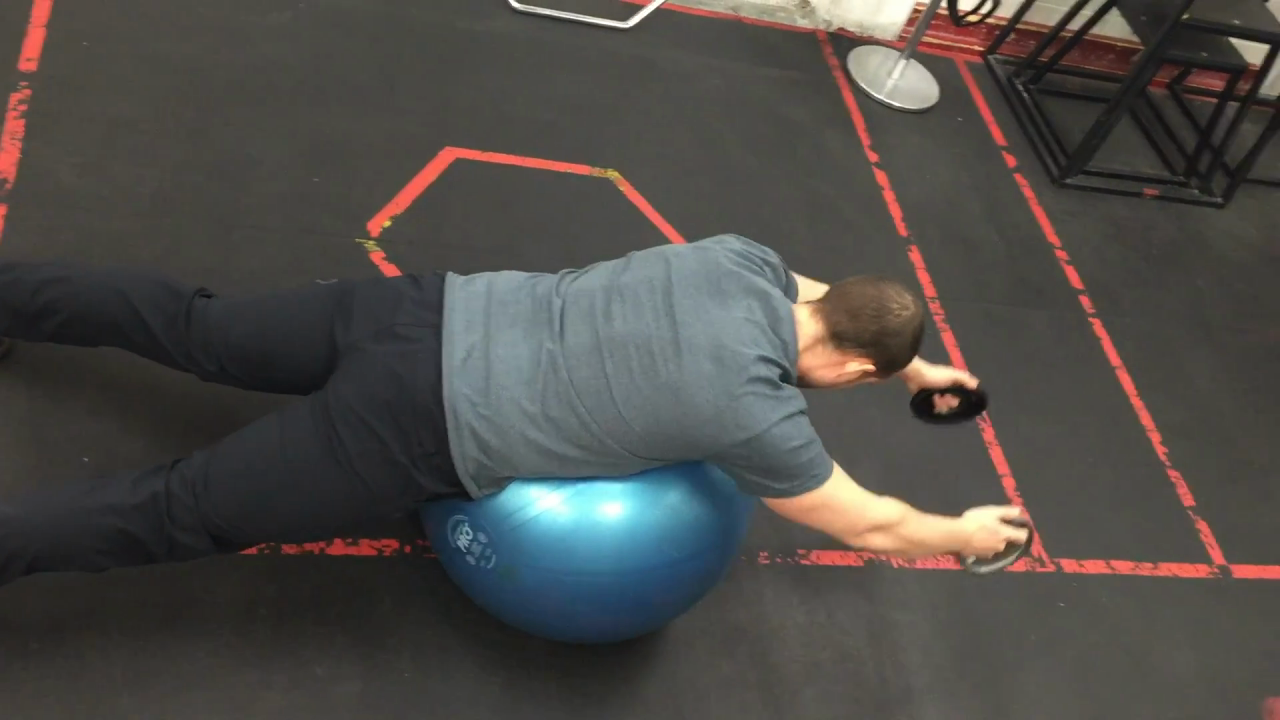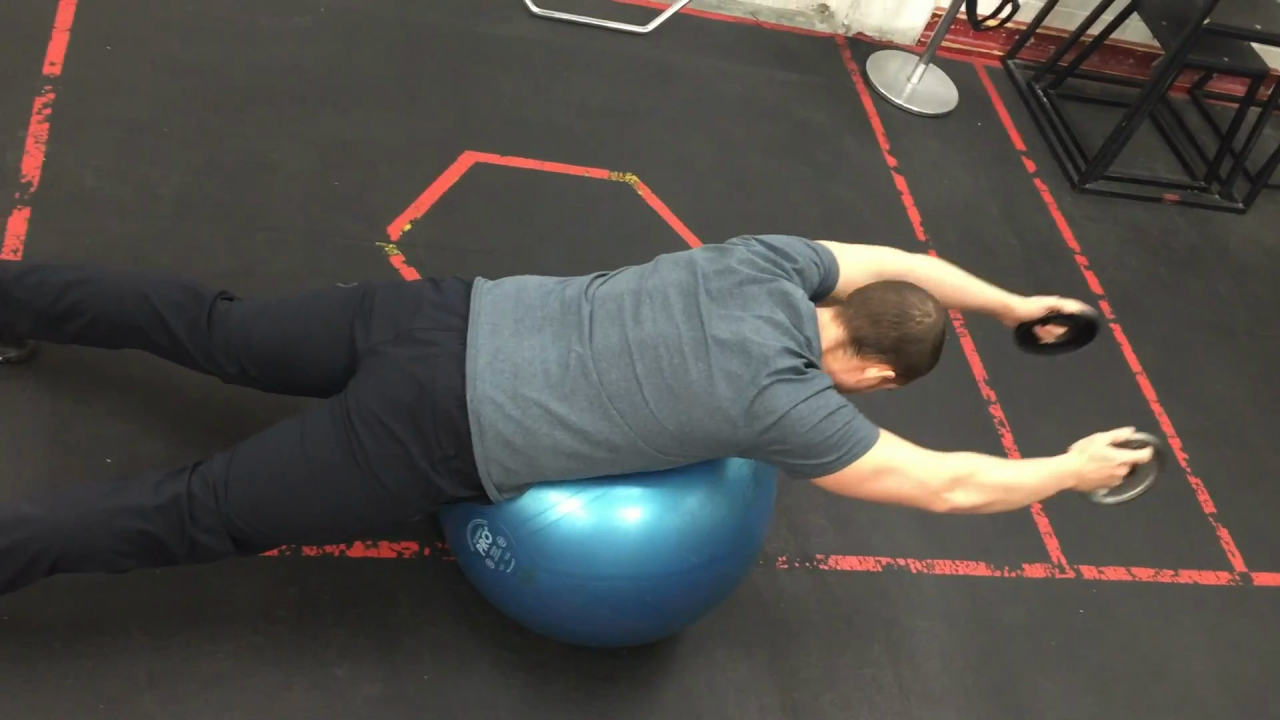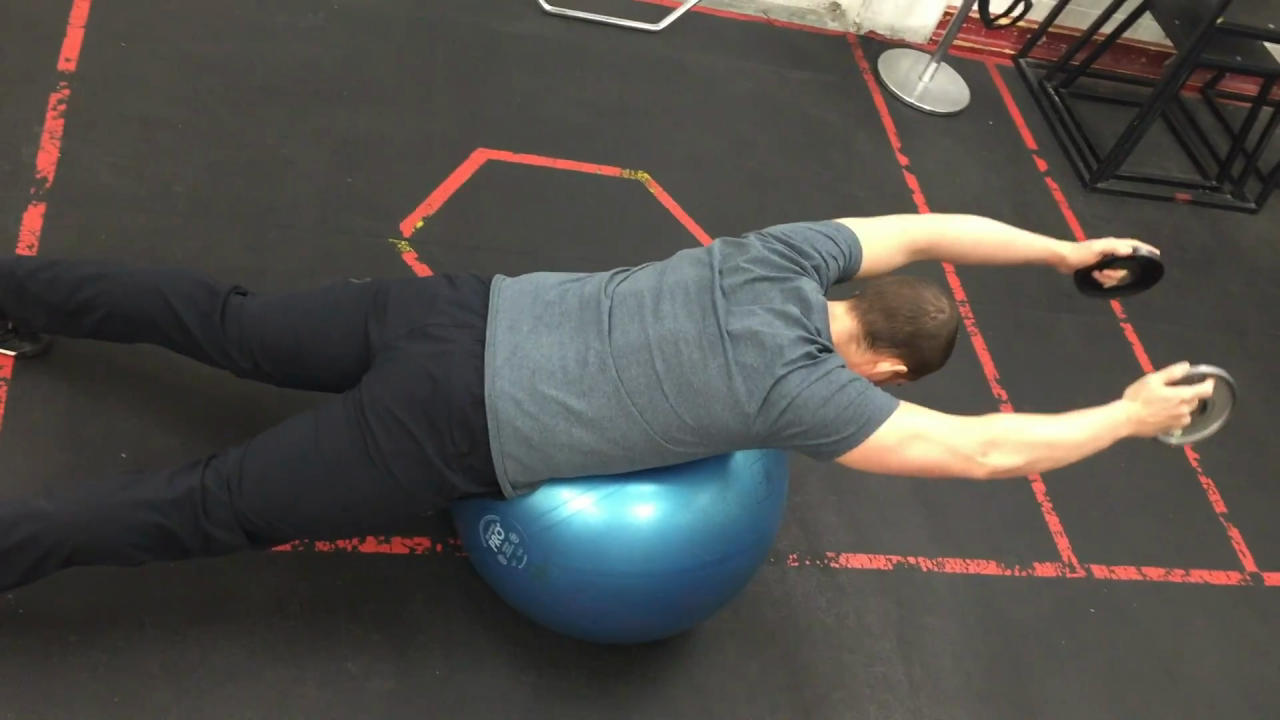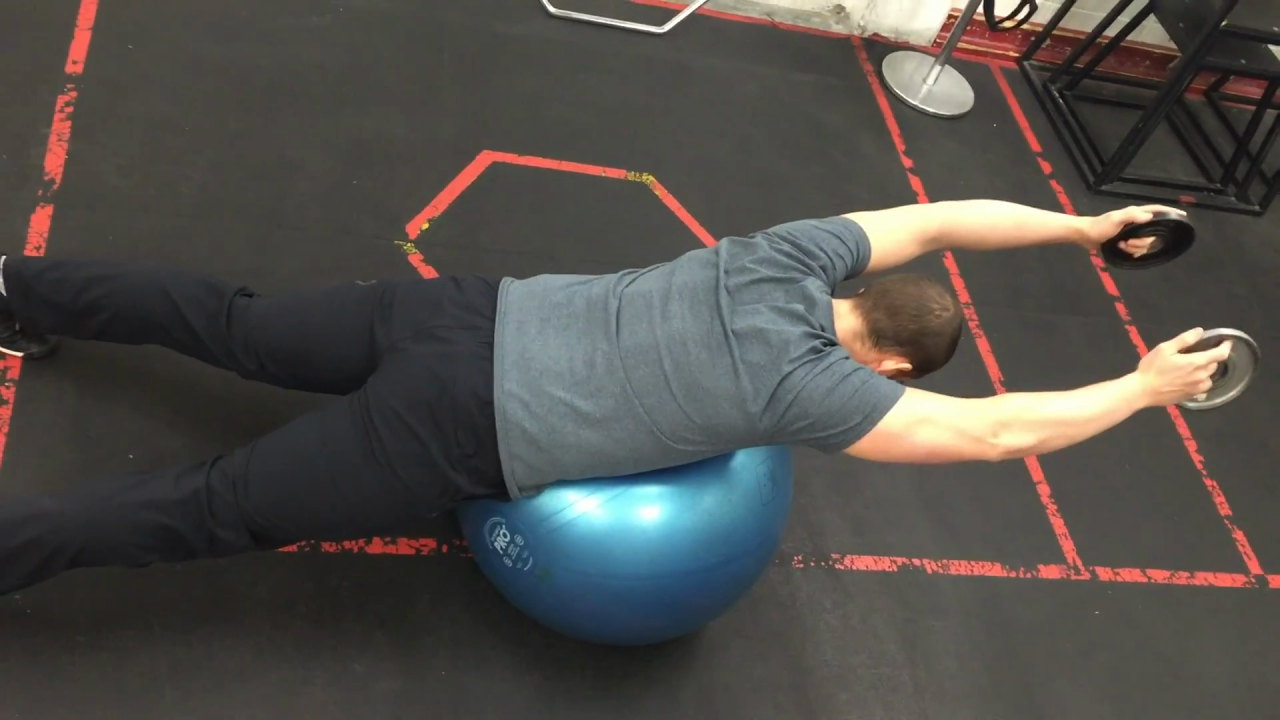
dt=0.4s
person 1, frame 1
left shoulder: (740, 262)
right shoulder: (748, 413)
left elbow: (827, 298)
right elbow: (869, 525)
left wrist: (917, 367)
right wrist: (968, 532)
left hip: (424, 312)
right hip: (414, 427)
left knee: (196, 328)
right knee: (180, 512)
person 1, frame 2
left shoulder: (772, 264)
right shoulder: (777, 401)
left elbow: (898, 262)
right elbow: (949, 483)
left wrist: (1013, 301)
right wrist: (1075, 468)
left hip: (446, 314)
right hip: (436, 428)
left knee: (218, 330)
right knee: (200, 513)
person 1, frame 3
left shoulder: (783, 257)
right shoulder: (794, 391)
left elbow: (925, 229)
right elbow: (985, 451)
left wrist: (1066, 251)
right wrist: (1134, 415)
left hip: (460, 312)
right hip: (454, 428)
left knee: (232, 327)
right knee: (213, 507)
person 1, frame 4
left shoulder: (788, 255)
right shoulder: (802, 388)
left elbow: (936, 219)
right elbow: (999, 430)
left wrist: (1088, 228)
right wrist: (1146, 387)
left hip: (466, 316)
right hip: (460, 431)
left knee: (238, 329)
right knee: (221, 511)
